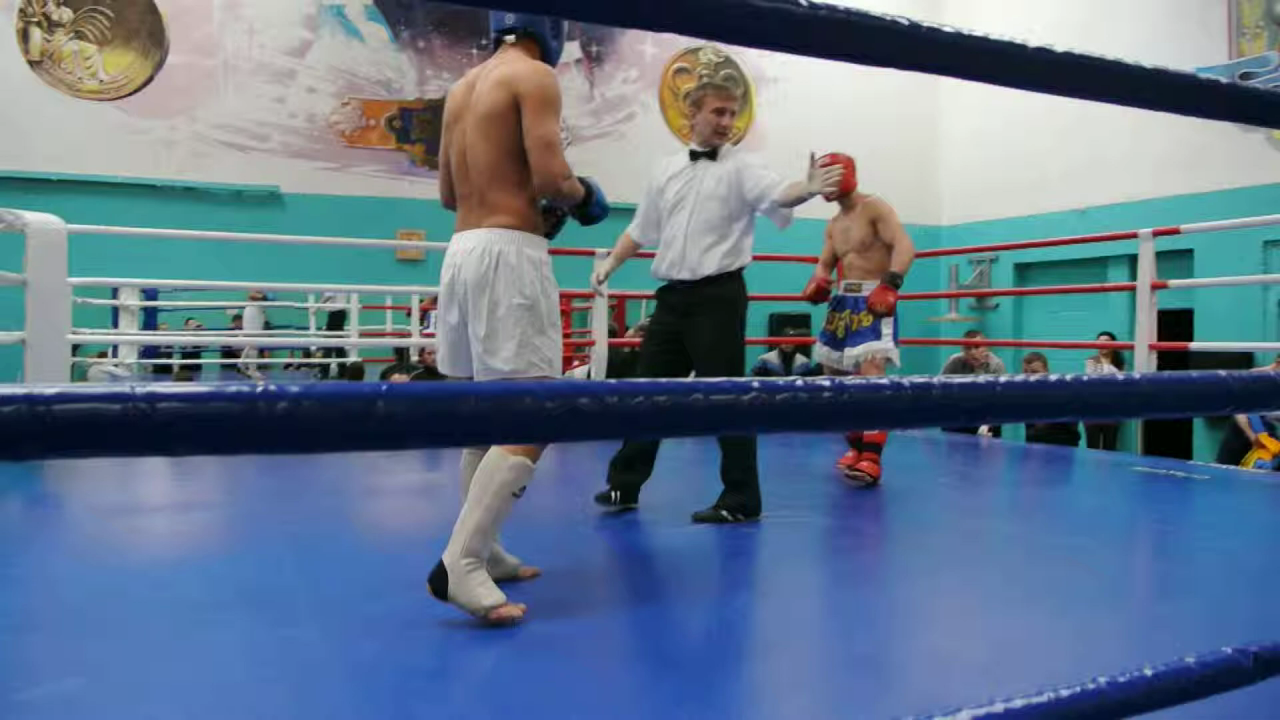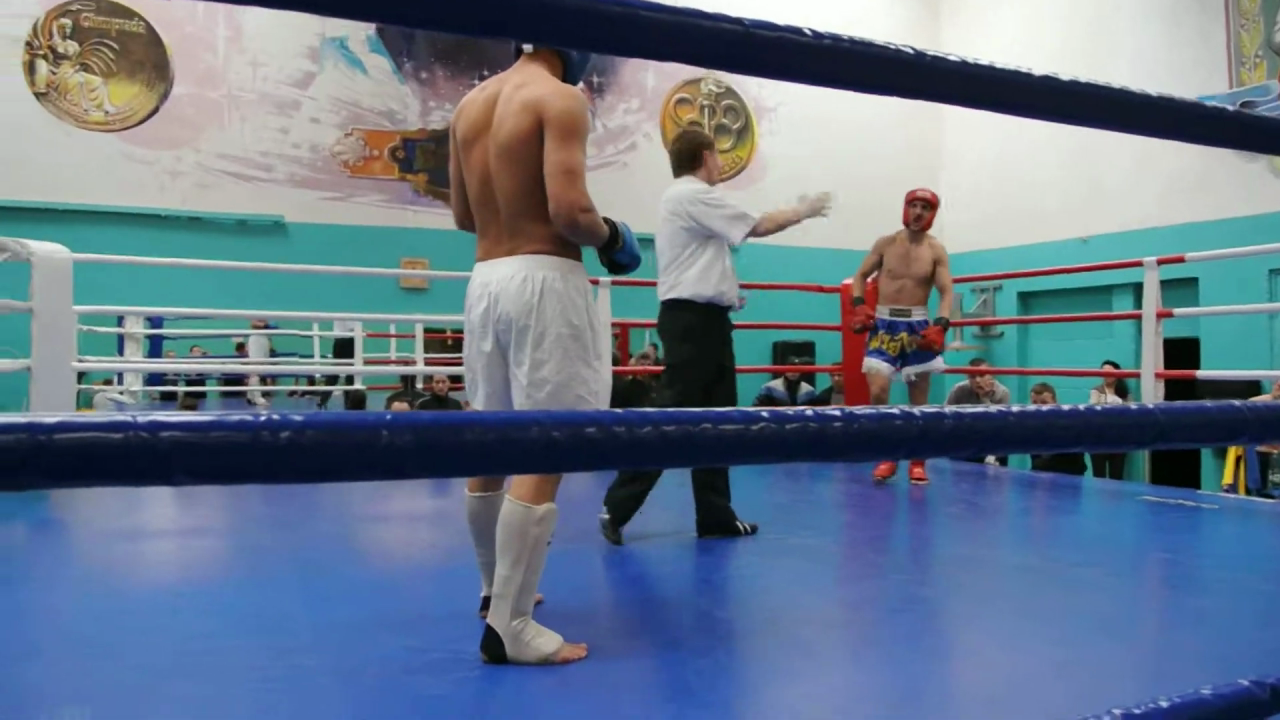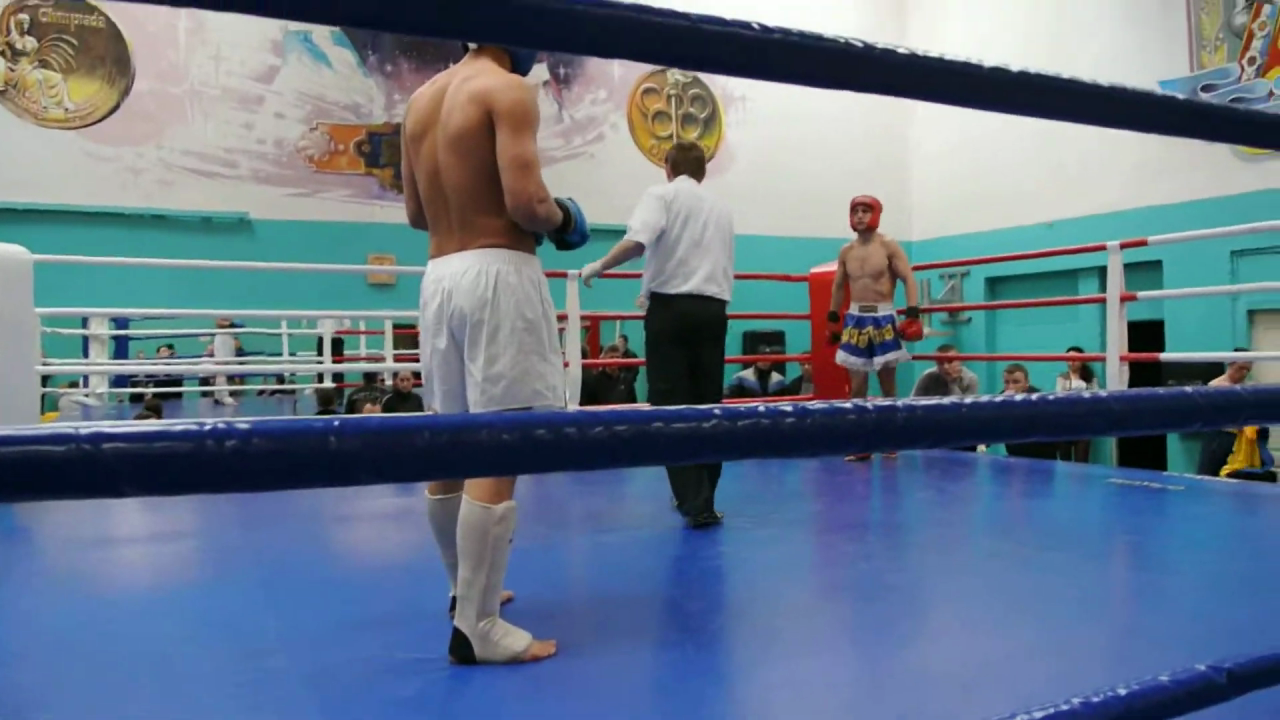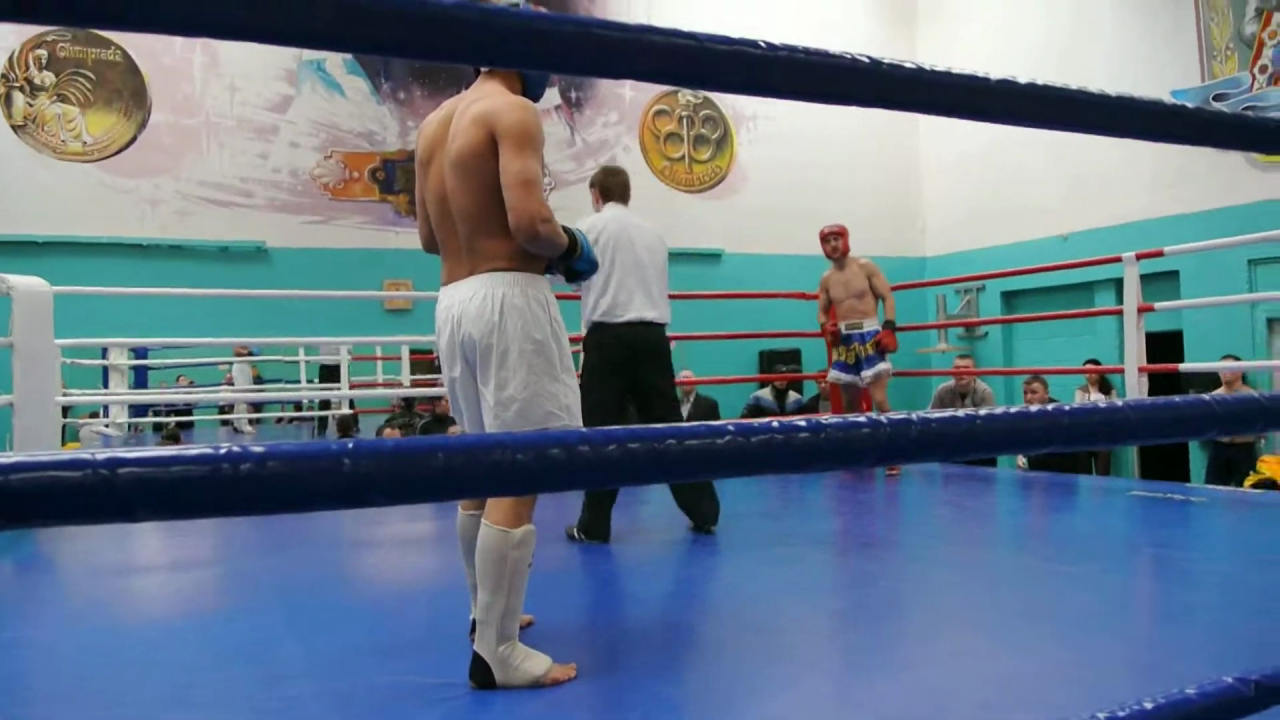
dt=1s
person 1, frame 1
left shoulder: (462, 88)
right shoulder: (534, 76)
right elbow: (551, 180)
right wrist: (585, 195)
left hip: (464, 252)
right hip: (508, 255)
left ankle: (484, 551)
right ankle: (461, 565)
person 1, frame 2
left shoulder: (470, 105)
right shoulder: (559, 100)
right elbow: (570, 211)
right wrist: (612, 237)
left hip: (487, 280)
right hip: (544, 281)
left ankle: (498, 590)
right ankle: (509, 627)
person 1, frame 3
left shoulder: (421, 98)
right shoulder: (508, 90)
right elbow: (526, 201)
right wrist: (565, 221)
left hip: (440, 278)
right hip: (498, 276)
left ankle: (466, 591)
right ankle: (477, 628)
person 1, frame 4
left shoulder: (434, 124)
right shoulder: (514, 112)
right elbow: (531, 221)
right wrist: (568, 247)
left hip: (456, 301)
right hip: (509, 299)
left ankle: (487, 613)
right ankle: (496, 652)
person 2, frame 1
left shoulder: (741, 167)
right shoulder: (665, 170)
left elbow: (777, 195)
right elbow: (640, 229)
left wrist: (808, 189)
right wrist: (610, 262)
left hip: (718, 294)
right hip: (672, 294)
left ankle: (741, 499)
right ankle: (624, 483)
person 2, frame 2
left shoulder: (682, 199)
right shoulder: (695, 196)
right elbow: (758, 226)
left wrist: (724, 291)
right wrist: (803, 210)
left hip: (697, 320)
right hip: (690, 319)
right knee: (671, 414)
left ankle: (714, 513)
right ankle: (618, 504)
person 2, frame 3
left shoulder: (662, 195)
right shoulder: (721, 209)
left elbow: (637, 241)
left wrist: (598, 266)
left hip: (671, 309)
right hip: (712, 310)
left knee: (671, 404)
right knee: (706, 403)
left ankle: (697, 501)
right ankle: (701, 497)
person 2, frame 4
left shoulder: (591, 227)
right shoulder: (653, 233)
left hip: (609, 336)
right hip: (652, 335)
left knee: (599, 430)
right knee: (667, 425)
left ankle: (594, 524)
right ankle: (704, 511)
person 3, frame 1
left shoulder: (876, 208)
right shoulder: (833, 225)
left elbow: (904, 246)
right elbow: (824, 264)
left wrist: (890, 284)
right wrist: (817, 283)
left hip: (873, 302)
right hip: (843, 301)
left knee: (871, 378)
right knee: (835, 381)
left ankle: (870, 460)
right ankle: (857, 446)
person 3, frame 2
left shoulder: (936, 251)
right shoulder: (886, 243)
left elbow: (946, 292)
right elbow: (861, 276)
left wrist: (940, 327)
right wrist: (858, 305)
left hip: (917, 326)
right hip: (884, 323)
left knee: (918, 400)
right knee: (877, 393)
left ankle: (917, 462)
right ankle: (888, 458)
person 3, frame 3
left shoulder: (888, 246)
right shoulder: (846, 251)
left elbow: (909, 280)
right elbow: (839, 287)
left wrist: (912, 315)
right wrist: (832, 320)
left hip: (883, 319)
right hip: (854, 319)
left knee: (888, 388)
right knee: (857, 386)
person 3, frame 4
left shoulder: (865, 266)
right shoulder: (826, 279)
left elbow: (887, 297)
right elbow: (822, 311)
left wrist: (889, 328)
right wrist: (825, 327)
left hip: (870, 334)
right hip: (843, 339)
left knee: (879, 399)
right knee: (848, 402)
